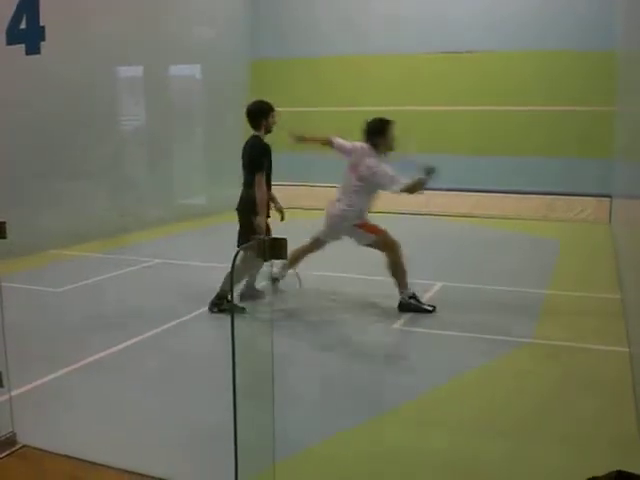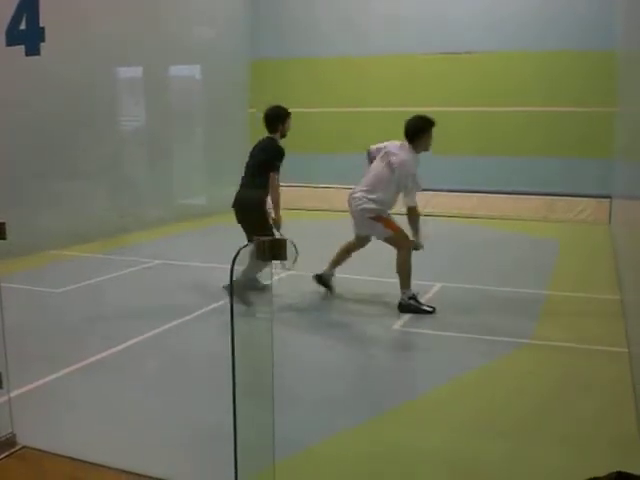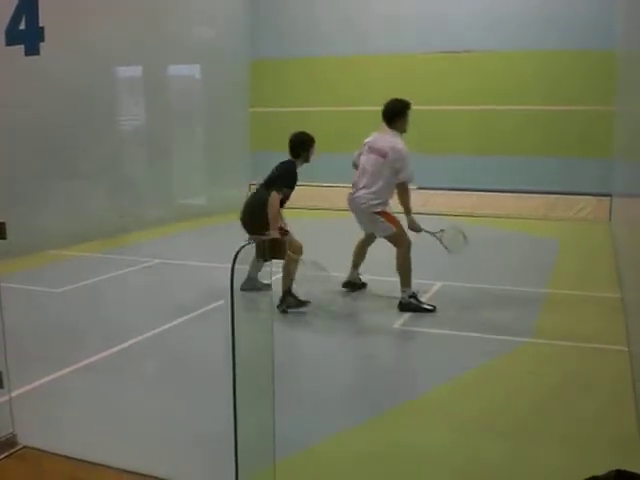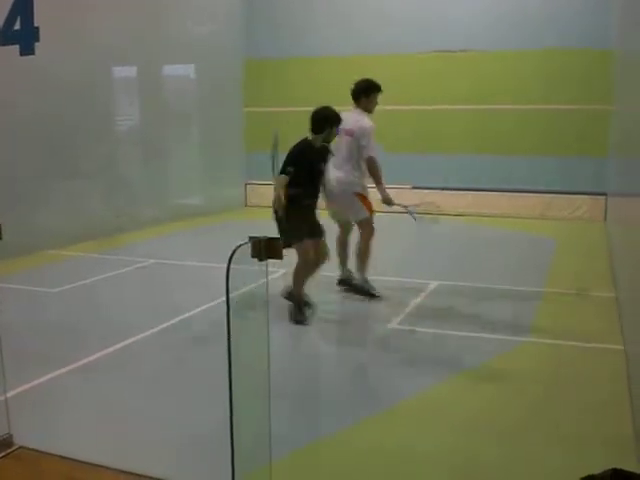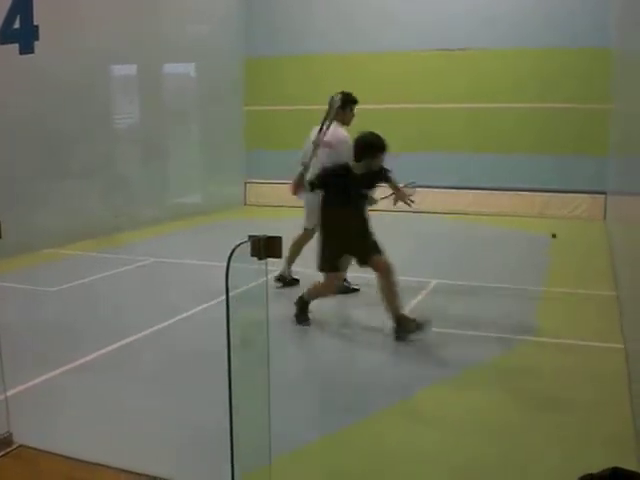
dt=0.3s
person 1, frame 1
left shoulder: (360, 149)
right shoulder: (378, 169)
left elbow: (328, 141)
right elbow: (408, 189)
left wrist: (303, 138)
right wrist: (425, 178)
left hip: (337, 213)
right hip: (351, 218)
left knee: (314, 245)
right knee: (392, 247)
left ankle: (277, 275)
right ankle: (406, 298)
person 1, frame 2
left shoulder: (390, 146)
right shoulder: (409, 166)
left elbow: (370, 152)
right elbow: (411, 207)
right wrist: (416, 237)
left hip: (358, 200)
right hip: (368, 209)
left knee: (360, 242)
right knee: (405, 246)
left ankle: (326, 275)
right ankle: (406, 299)
person 1, frame 3
left shoulder: (373, 138)
right shoulder: (398, 148)
left elbow: (356, 164)
right elbow: (401, 186)
right wrist: (409, 217)
left hip: (356, 198)
right hip: (372, 204)
left knee: (369, 236)
right knee: (403, 244)
left ankle: (352, 278)
right ankle: (407, 298)
person 1, frame 4
left shoulder: (341, 119)
right shoulder: (365, 124)
left elbow: (330, 150)
right elbow: (370, 160)
right wrist: (382, 190)
left hip: (332, 181)
right hip: (351, 184)
left knee: (345, 228)
right knee: (367, 230)
left ankle: (345, 274)
right ankle: (360, 280)
person 1, frame 5
left shoulder: (317, 132)
right shoulder: (343, 137)
left elbow: (304, 164)
left wrist: (296, 186)
left hip: (312, 194)
left knee: (307, 233)
left ankle: (285, 273)
right ankle: (340, 281)
person 2, frame 1
left shoulder: (252, 144)
right shoulder: (261, 147)
right elbow: (259, 184)
left wrist: (275, 202)
right wrist: (260, 215)
left hip: (251, 206)
right hip: (253, 208)
right knee: (251, 255)
left ankle: (249, 288)
right ankle: (220, 299)
person 2, frame 2
left shoulder: (262, 145)
right shoulder: (276, 149)
right elbow: (273, 183)
left wrist: (270, 209)
right wrist: (277, 213)
left hip: (242, 200)
right hip: (251, 203)
left ankle: (249, 280)
right ankle: (241, 284)
person 2, frame 3
left shoulder: (284, 166)
right shoulder: (289, 172)
right elbow: (273, 200)
left wrist: (281, 223)
right wrist: (274, 230)
left hip: (251, 212)
right hip: (257, 214)
left knee: (267, 246)
right knee: (294, 249)
left ankle: (251, 280)
right ankle: (287, 297)
person 2, frame 4
left shoulder: (323, 150)
right shoulder: (299, 151)
left elbow: (319, 180)
right elbow: (281, 181)
right wrist: (279, 199)
left hip: (308, 209)
right hip: (289, 211)
left knee: (321, 254)
right knee: (307, 255)
left ankle: (294, 291)
right ankle: (297, 304)
person 2, frame 5
left shoulder: (375, 173)
right shoulder: (334, 174)
left elbow: (390, 180)
left wrist: (400, 193)
left hip: (359, 230)
right hip: (333, 232)
left knee: (385, 268)
right knee: (331, 285)
left ankle: (400, 321)
right ankle: (302, 303)
